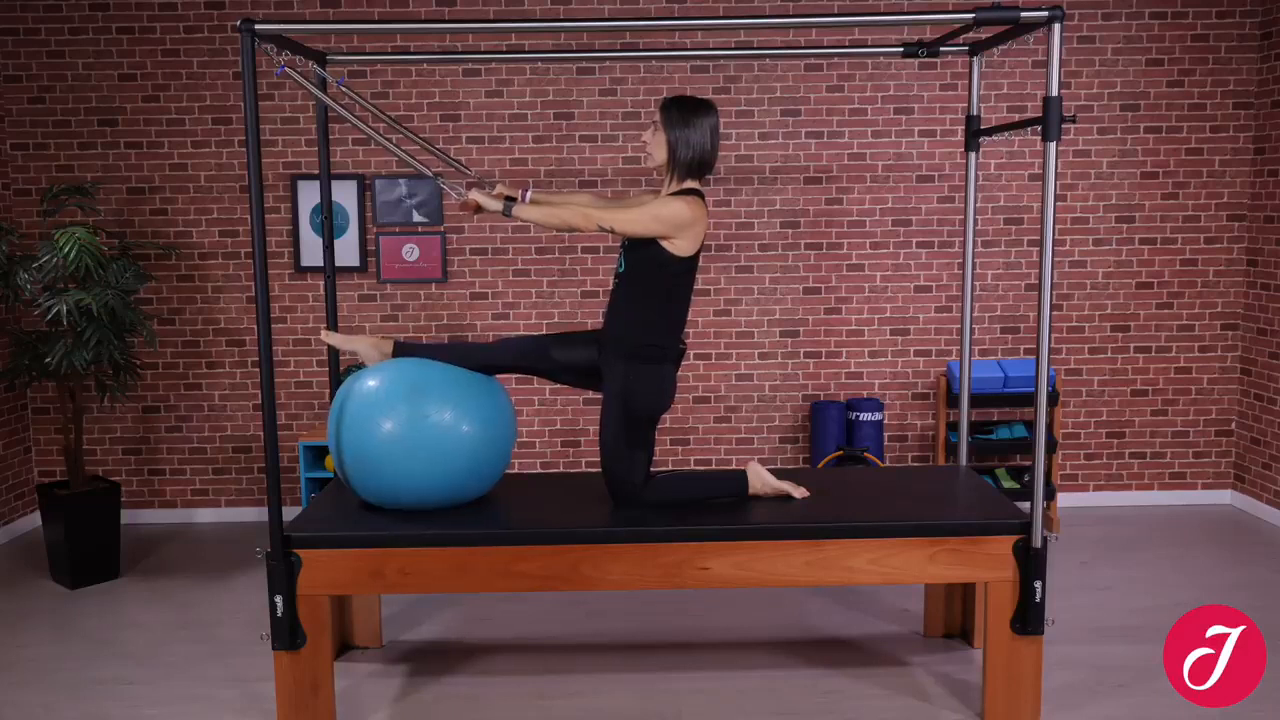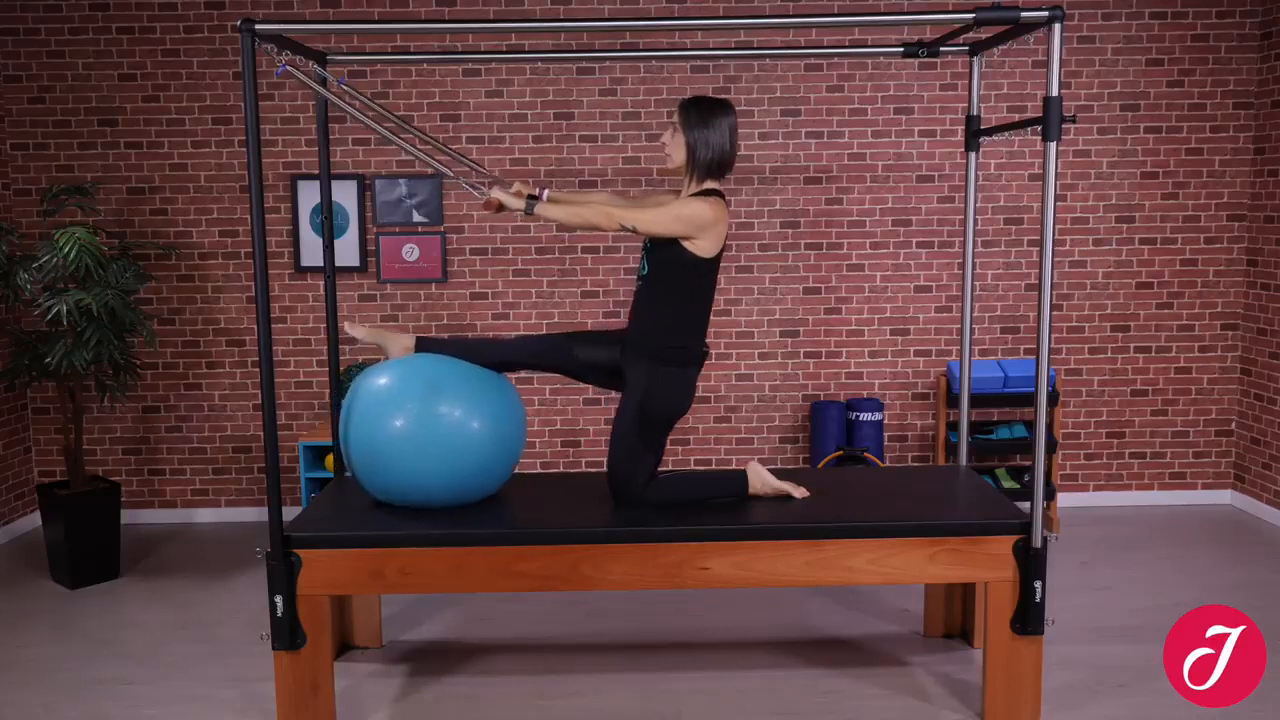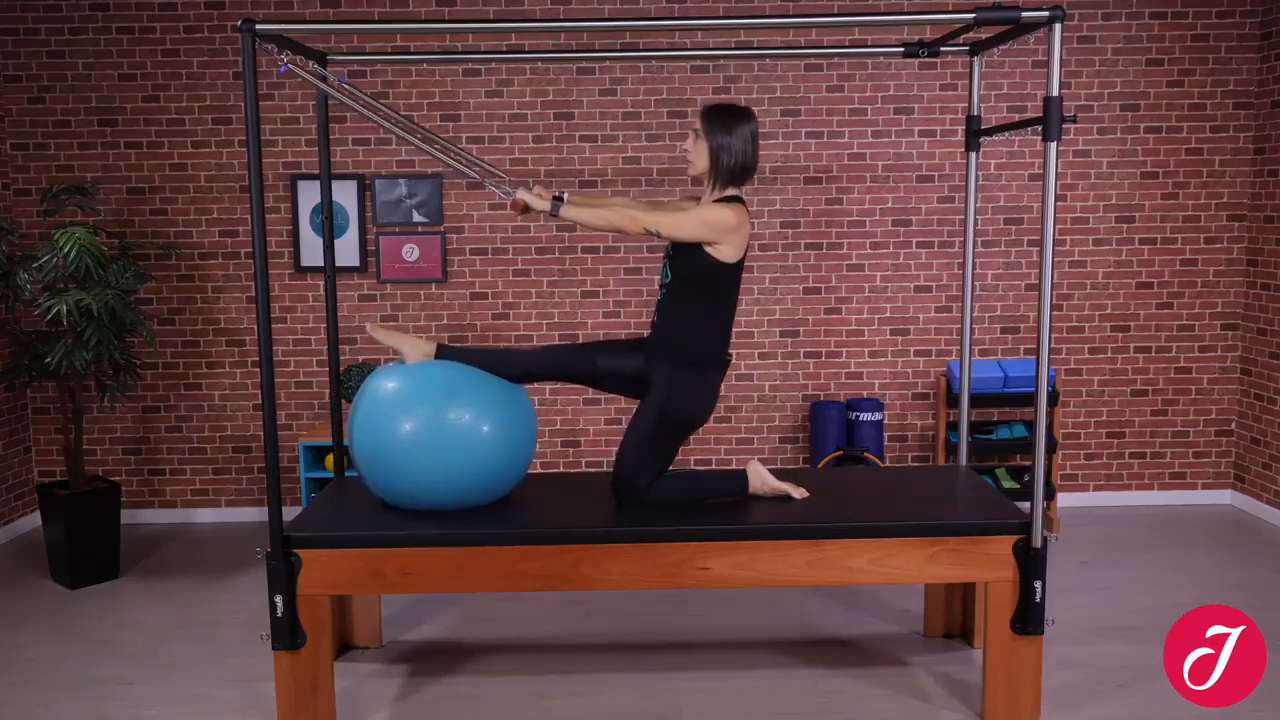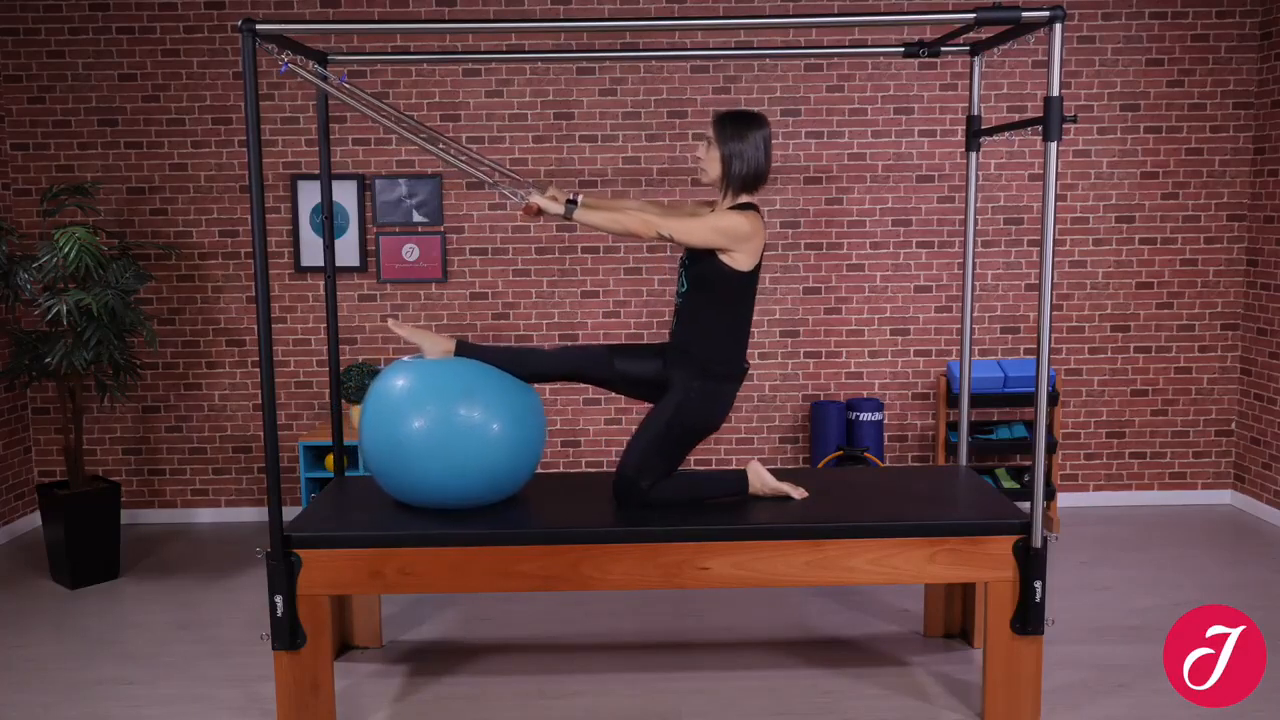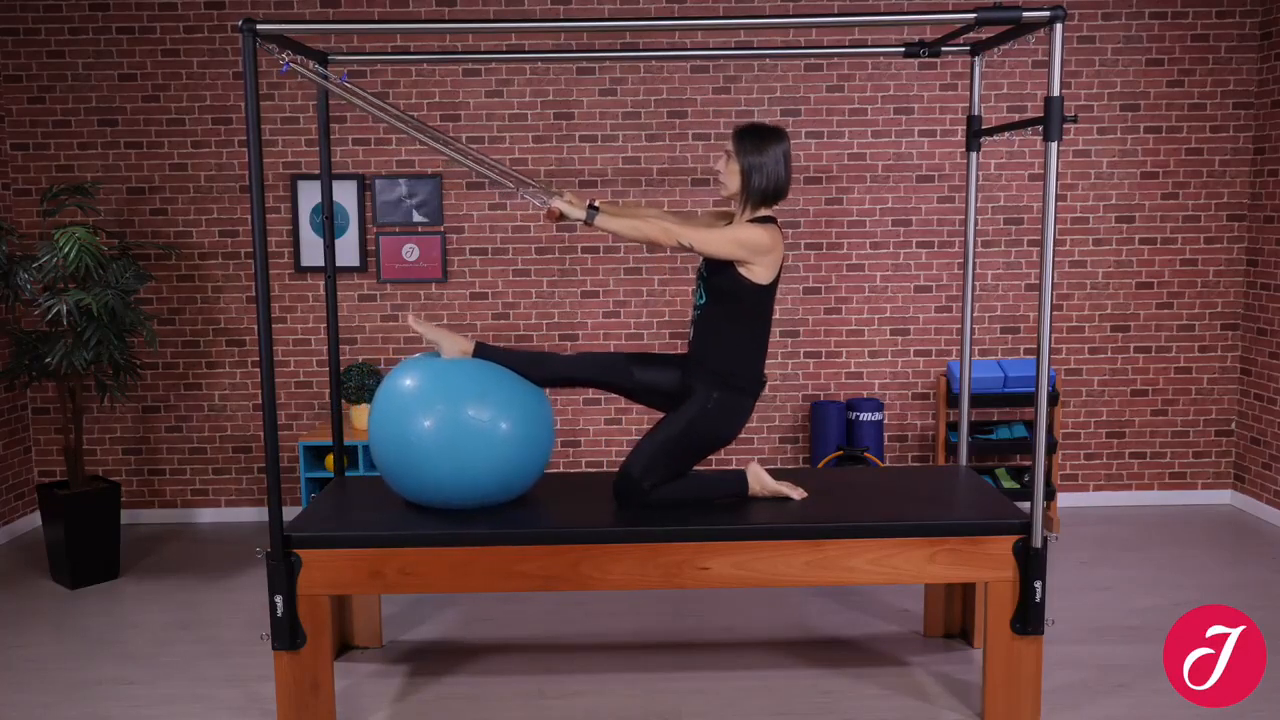
dt=0.7s
person 1, frame 1
left shoulder: (685, 210)
right shoulder: (665, 199)
left elbow: (587, 221)
right elbow: (596, 201)
left wrist: (503, 209)
right wrist: (525, 195)
left hip: (644, 366)
right hip: (618, 349)
left knee: (628, 489)
right knee: (512, 354)
left ankle: (748, 482)
right ankle: (390, 352)
person 1, frame 2
left shoulder: (705, 211)
right shoulder: (684, 201)
left elbow: (608, 219)
right elbow: (613, 200)
left wrist: (526, 207)
right wrist: (543, 194)
left hip: (666, 367)
right hip: (641, 349)
left knee: (630, 486)
right knee: (533, 350)
left ankle: (749, 481)
right ankle: (412, 347)
person 1, frame 3
left shoulder: (727, 217)
right shoulder: (704, 207)
left elbow: (631, 223)
right elbow: (632, 206)
left wrist: (550, 208)
right wrist: (560, 199)
left hip: (690, 374)
right hip: (661, 356)
left knee: (632, 488)
right knee: (557, 361)
left ankle: (749, 481)
right ankle: (433, 354)
person 1, frame 4
left shoulder: (742, 224)
right shoulder: (718, 212)
left elbow: (645, 227)
right elbow: (646, 208)
left wrist: (565, 211)
right wrist: (574, 200)
left hip: (707, 382)
right hip: (680, 362)
left knee: (632, 488)
right knee: (572, 362)
left ankle: (748, 481)
right ankle: (452, 349)
person 1, frame 5
left shoulder: (761, 238)
right shoulder: (734, 223)
left elbow: (665, 235)
right elbow: (665, 219)
left wrist: (586, 216)
right wrist: (590, 207)
left hip: (724, 394)
right hip: (697, 373)
left knee: (632, 489)
right knee: (586, 368)
left ankle: (748, 483)
right ankle: (469, 351)
